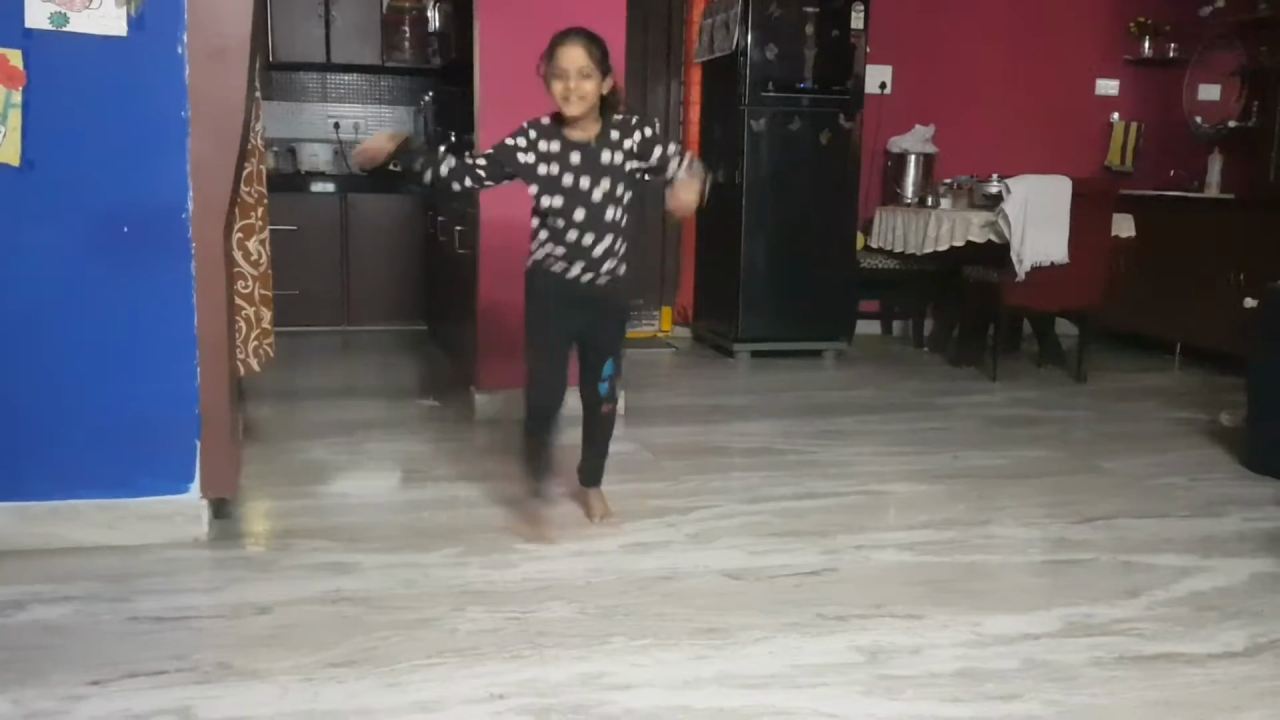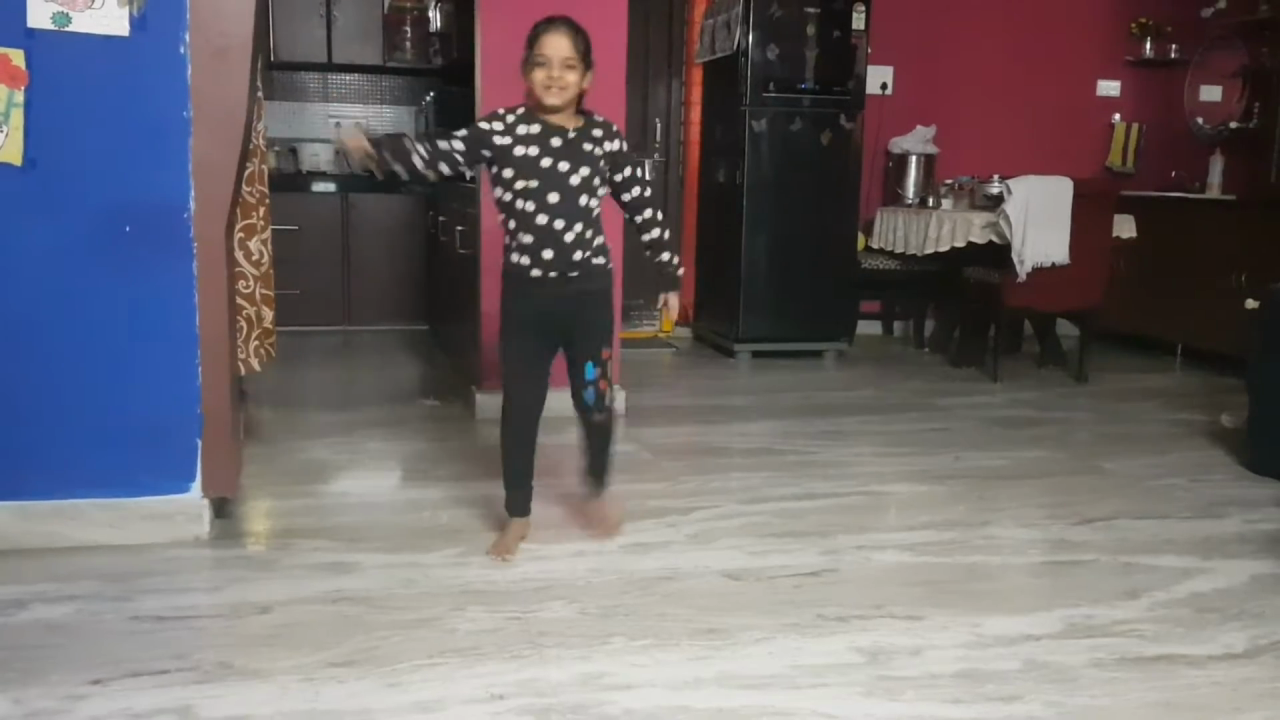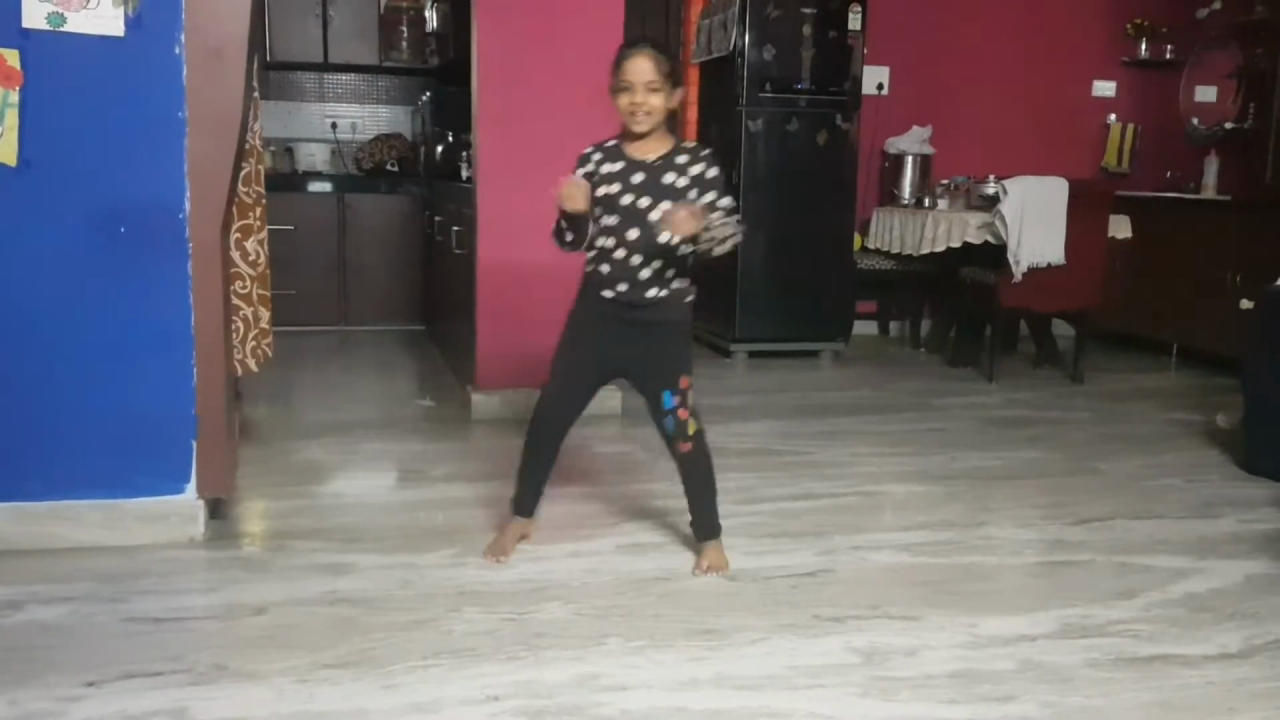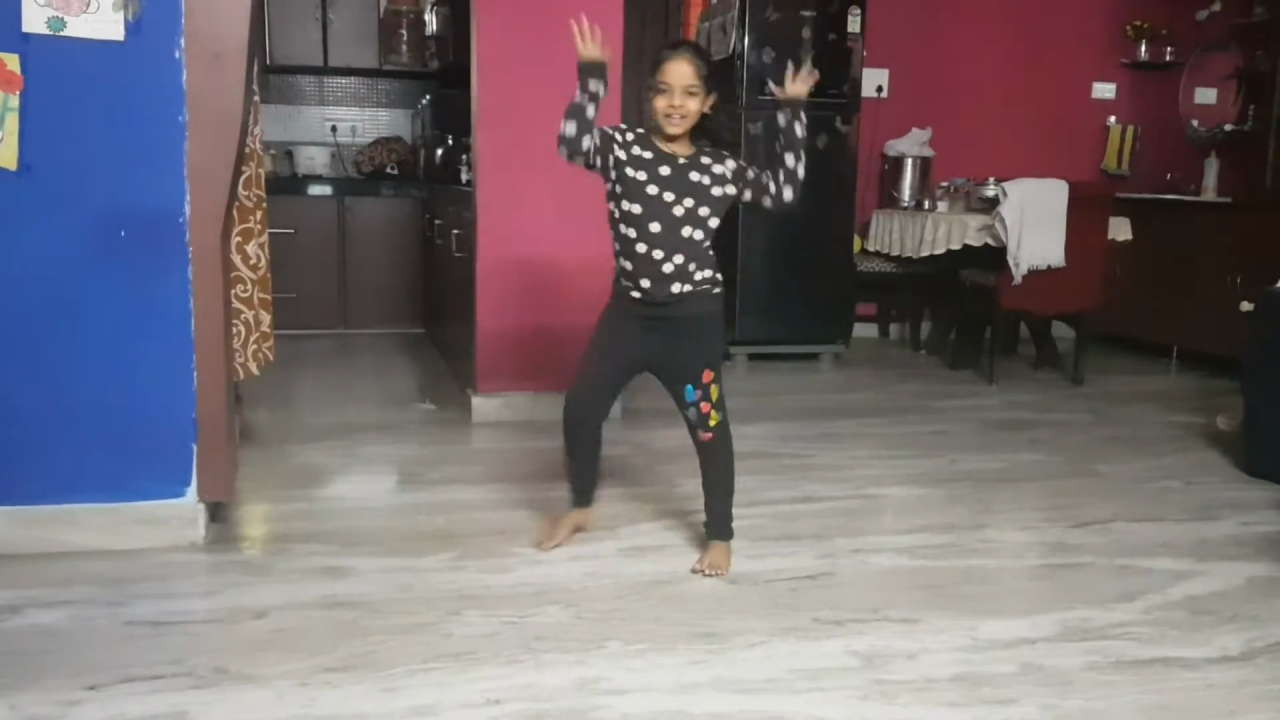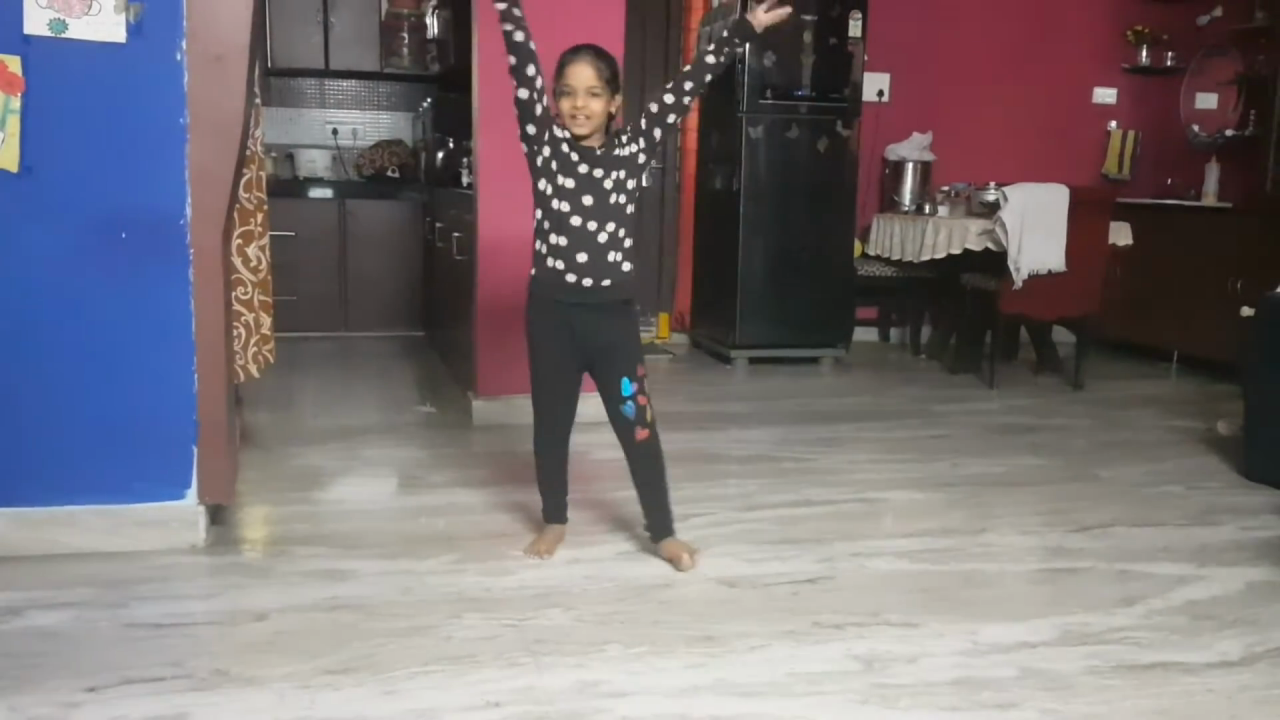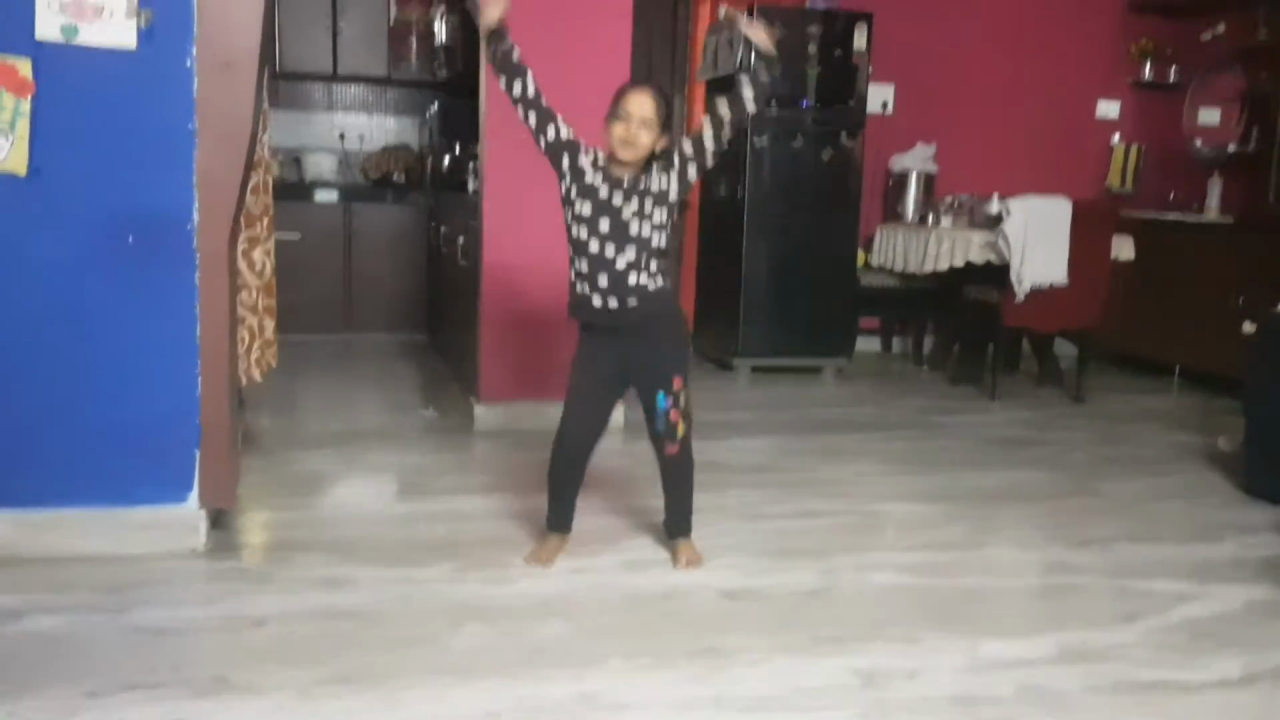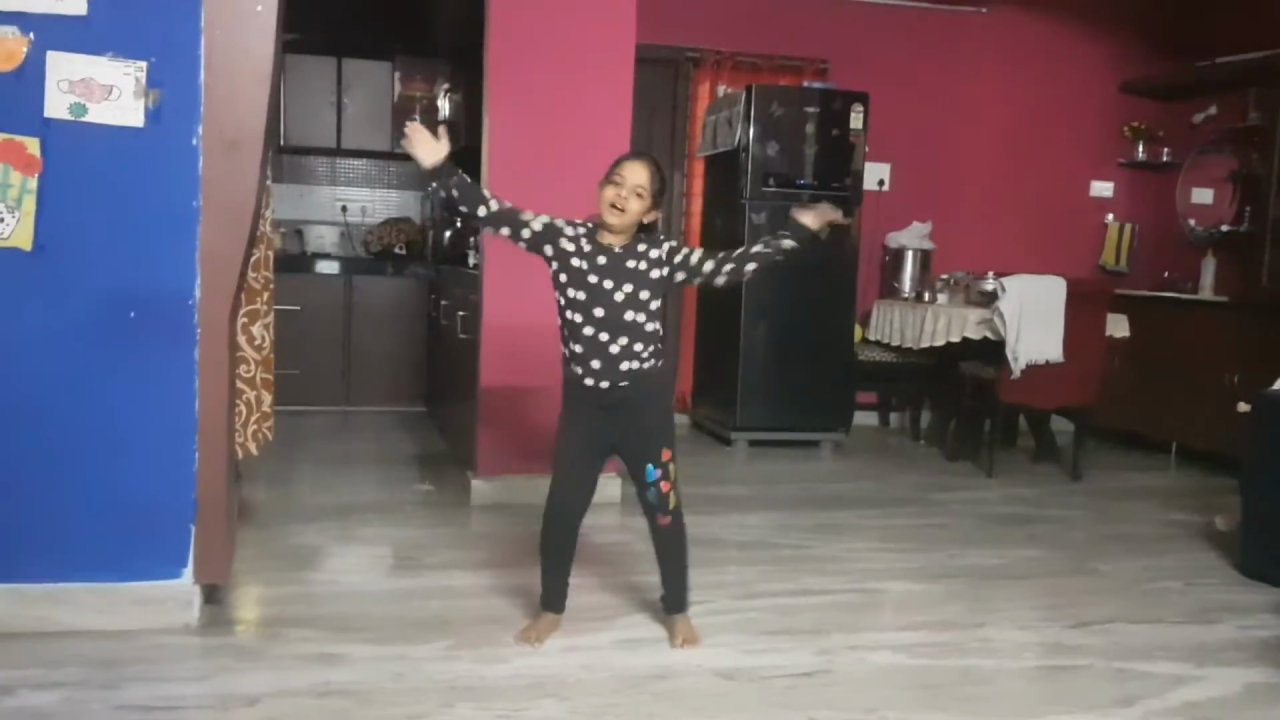
dt=0.5s
person 1, frame 1
left shoulder: (630, 134)
right shoulder: (528, 139)
left elbow: (675, 160)
right elbow: (463, 171)
left wrist: (689, 181)
right wrist: (396, 151)
left hip: (606, 290)
right hip: (548, 291)
left knee: (602, 393)
right knee: (544, 389)
left ankle: (591, 484)
right ankle: (537, 487)
person 1, frame 2
left shoulder: (607, 139)
right shoulder: (499, 131)
left elbow: (642, 207)
right elbow: (434, 157)
left wrist: (670, 275)
right wrist: (378, 149)
left hip: (588, 289)
right hip: (527, 292)
left knee: (594, 401)
right knee: (520, 406)
left ankle: (595, 491)
right ankle: (517, 516)
person 1, frame 3
left shoulder: (696, 163)
right shoulder: (595, 159)
left elbow: (727, 233)
right elbow: (571, 241)
left wrist: (695, 230)
right wrist: (572, 213)
left hip: (662, 318)
right hip: (598, 313)
left knee: (681, 430)
right knee: (551, 416)
left ankle: (710, 534)
right ankle: (521, 517)
person 1, frame 4
left shoulder: (718, 167)
right shoulder: (620, 147)
left elbow: (781, 190)
right elbow: (572, 143)
left wrist: (791, 112)
right wrist: (592, 70)
left hip: (692, 317)
right hip: (629, 311)
left knee: (708, 425)
right knee: (581, 405)
left ankle: (719, 535)
right ankle: (580, 505)
person 1, frame 5
left shoulder: (634, 147)
right shoulder: (543, 143)
left elbow: (685, 87)
right elbow: (524, 68)
left hip: (612, 311)
right hip: (552, 308)
left knee: (636, 423)
right knee: (552, 420)
left ankle: (662, 531)
right ankle: (554, 521)
person 1, frame 6
left shoulder: (670, 175)
right shoulder: (576, 166)
left elbow: (725, 120)
right elbow: (531, 101)
left wrist: (760, 56)
left hip: (657, 330)
right hip: (600, 334)
left knee: (672, 436)
right knee: (575, 435)
left ankle: (680, 532)
right ankle: (556, 529)
person 1, frame 7
left shoulder: (664, 254)
right shoulder: (564, 236)
left elbow: (731, 268)
right elbow: (497, 216)
left wrist: (797, 229)
right wrist: (442, 168)
left hip: (647, 403)
right hip: (585, 401)
left knee: (664, 508)
right knee: (562, 509)
left ankle: (677, 608)
right ankle: (551, 608)
